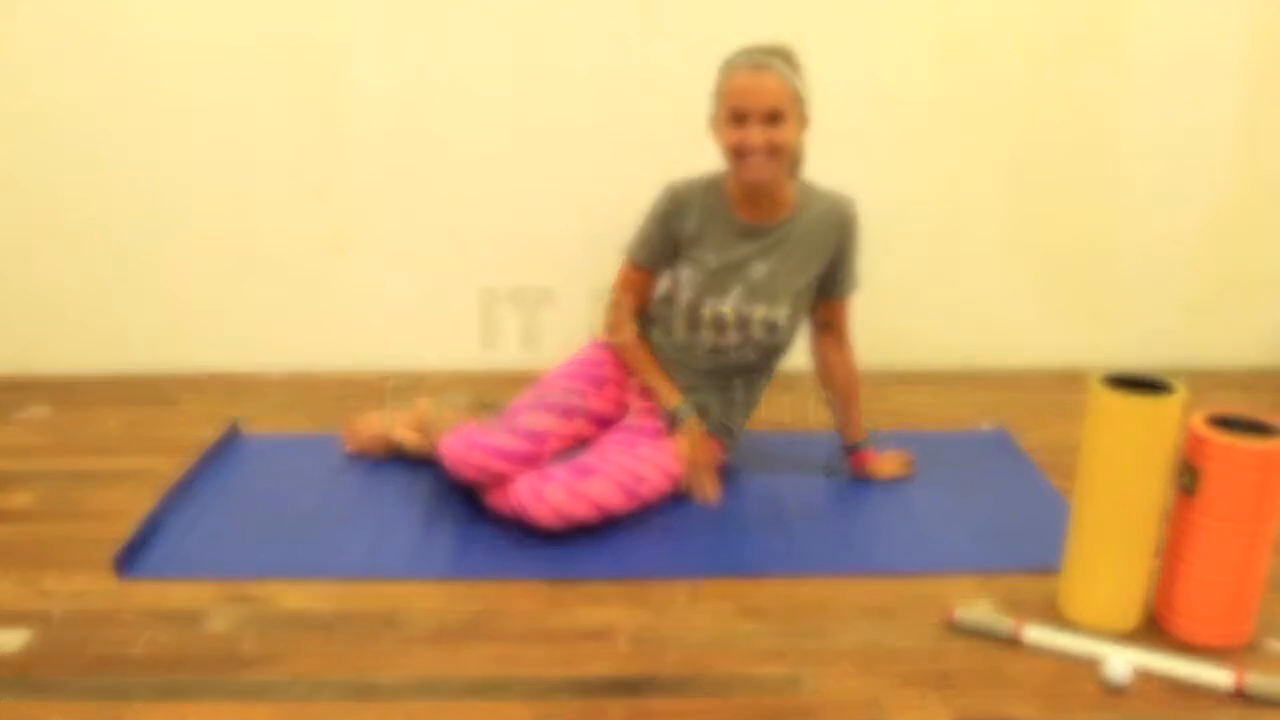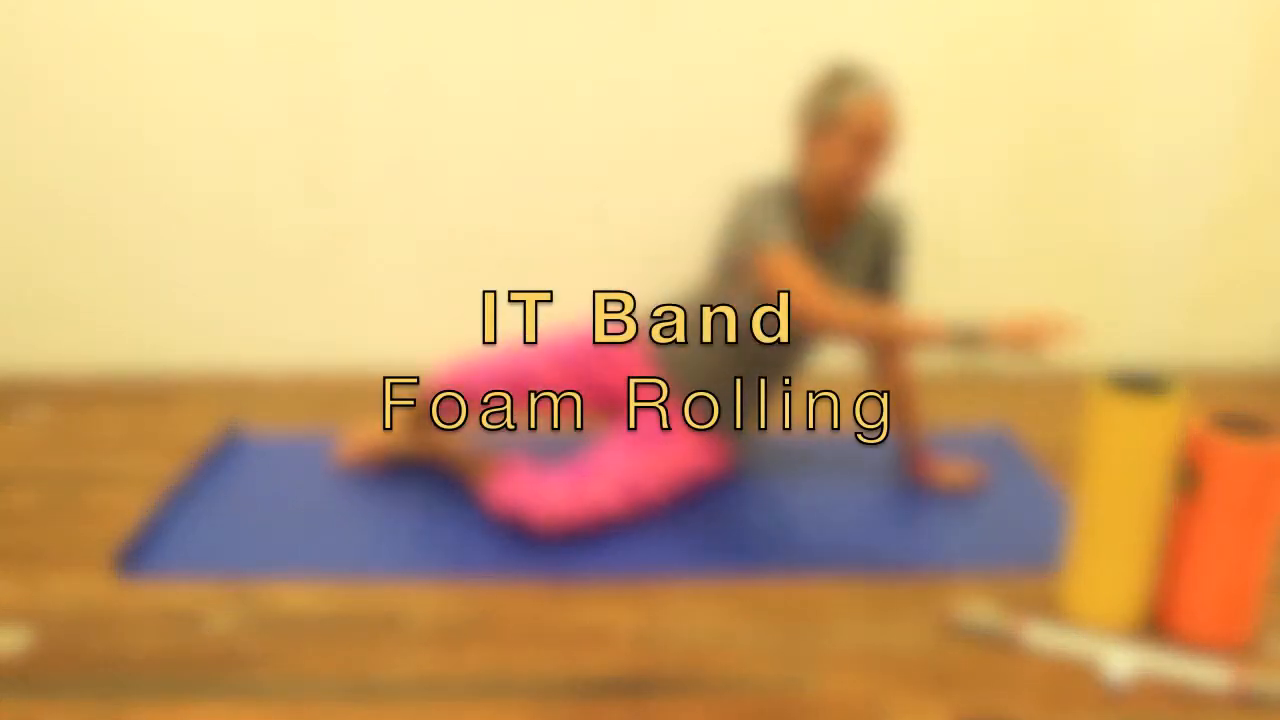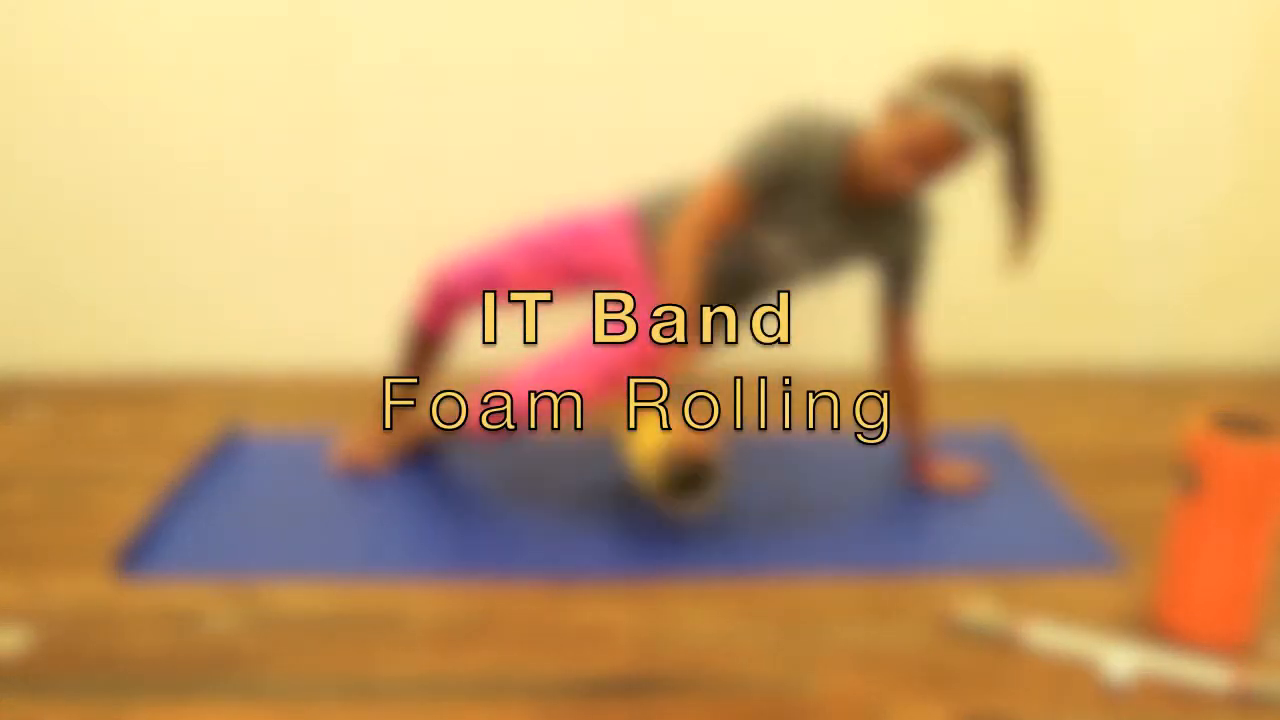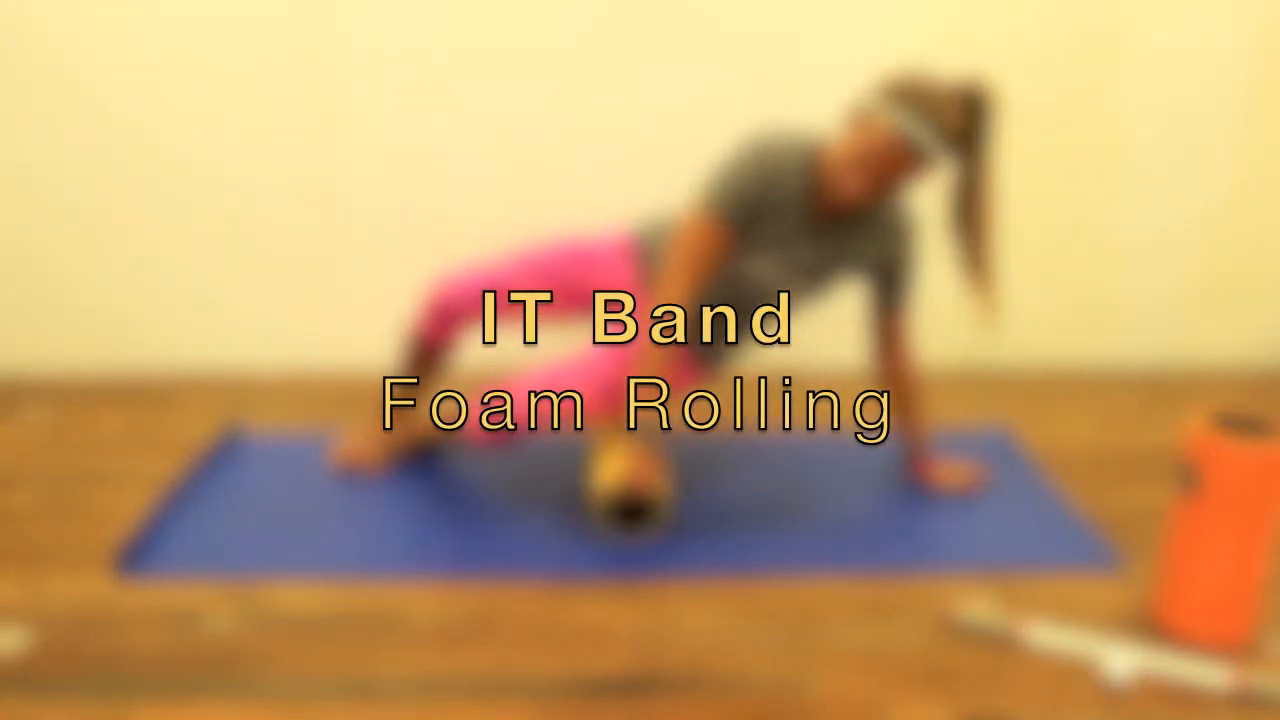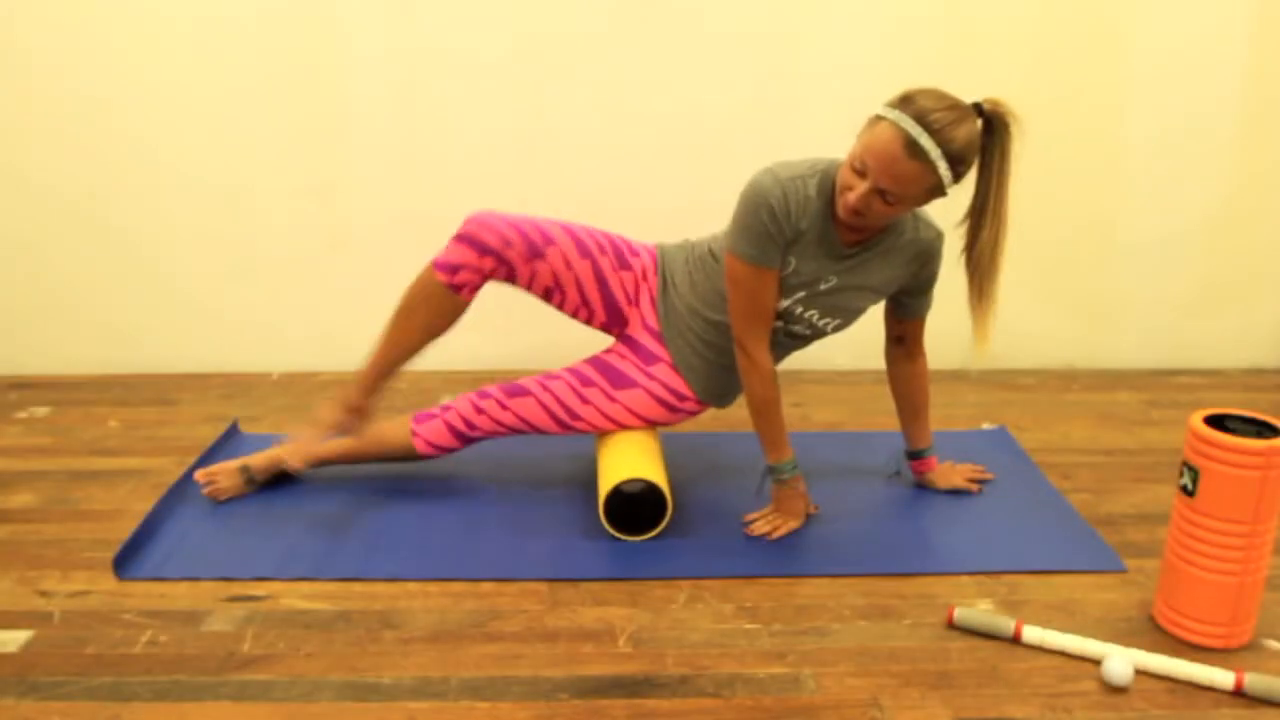
dt=1s
person 1, frame 1
left shoulder: (831, 221)
right shoulder: (683, 203)
left elbow: (831, 337)
right elbow: (620, 321)
left wrist: (858, 448)
right wrist: (683, 413)
left hip: (703, 421)
right hip: (626, 369)
left knee: (545, 503)
right knee: (485, 459)
left ankle: (431, 440)
right ankle: (429, 421)
person 1, frame 2
left shoulder: (881, 230)
right shoulder: (761, 210)
left elbow: (885, 347)
right elbow: (819, 314)
left wrist: (918, 459)
right wrist: (973, 331)
left hip: (700, 432)
right hip: (645, 361)
left knee: (546, 508)
right knee: (468, 387)
left ankle: (446, 452)
right ankle: (416, 431)
person 1, frame 3
left shoulder: (904, 228)
right shoulder: (798, 138)
left elbow: (898, 347)
right elbow: (681, 249)
left wrist: (921, 459)
left hip: (675, 315)
right hip: (629, 240)
left knee: (513, 405)
right knee: (452, 287)
left ankle: (414, 431)
right ankle: (399, 411)
person 1, frame 4
left shoulder: (885, 236)
right shoulder: (766, 163)
left elbow: (892, 350)
right elbow: (671, 290)
left wrist: (920, 458)
right wrist: (638, 430)
left hip: (684, 344)
right hip: (634, 267)
left knee: (503, 413)
right knee: (452, 301)
left ankle: (415, 435)
right ankle: (397, 419)
person 1, frame 5
left shoulder: (916, 251)
right shoulder: (779, 194)
left elbow: (906, 354)
right elbow: (755, 349)
left wrist: (923, 459)
right wrist: (786, 473)
left hip: (679, 378)
right hip: (646, 286)
left knee: (474, 416)
right knee: (485, 236)
left ankle: (290, 463)
right ankle: (353, 403)
